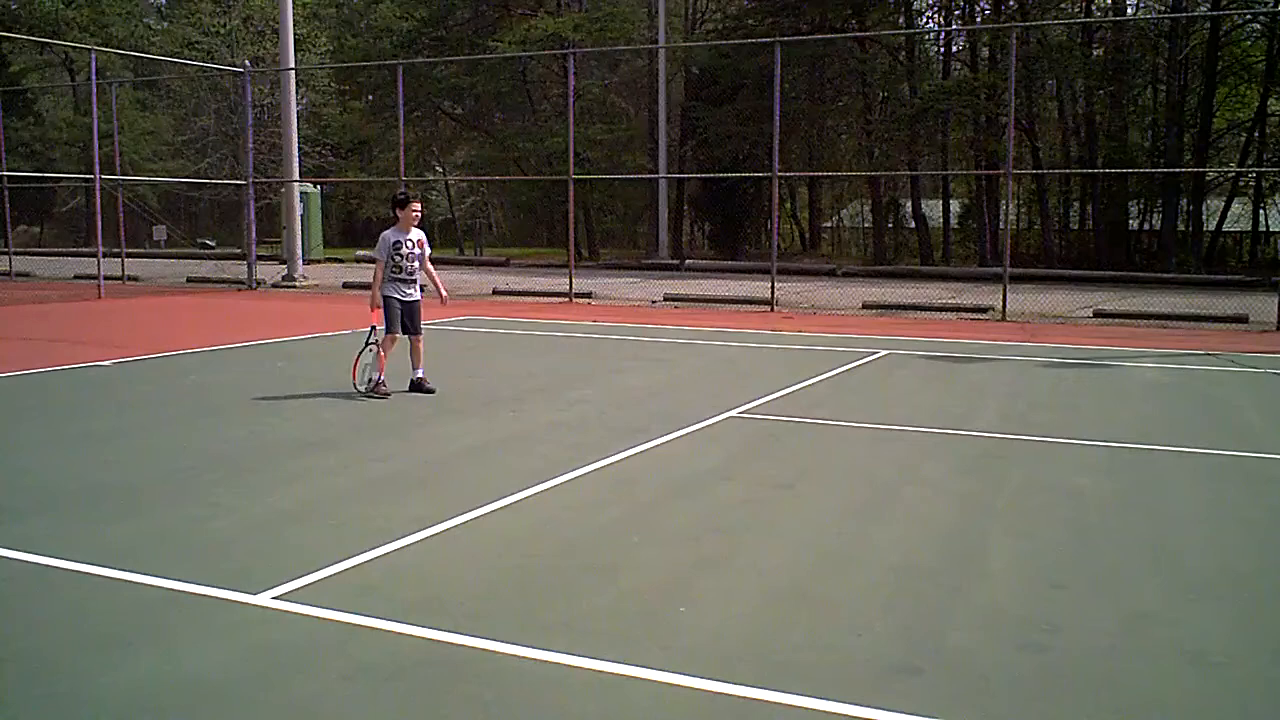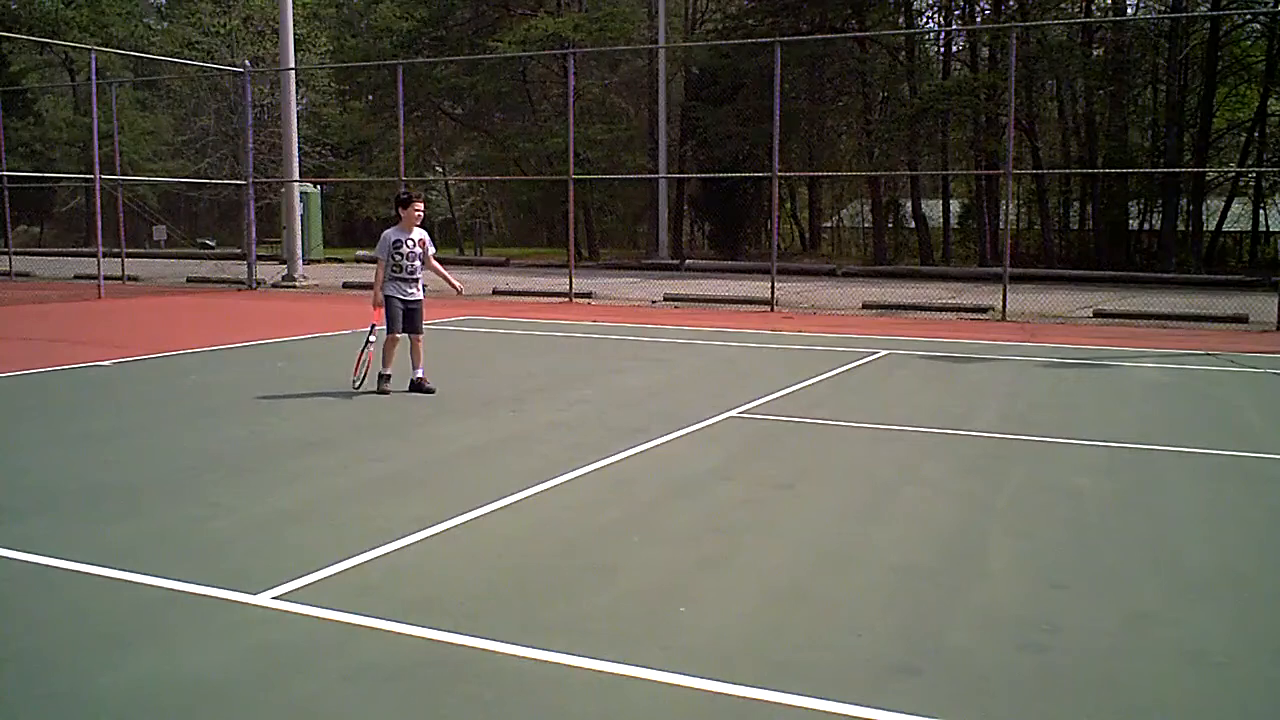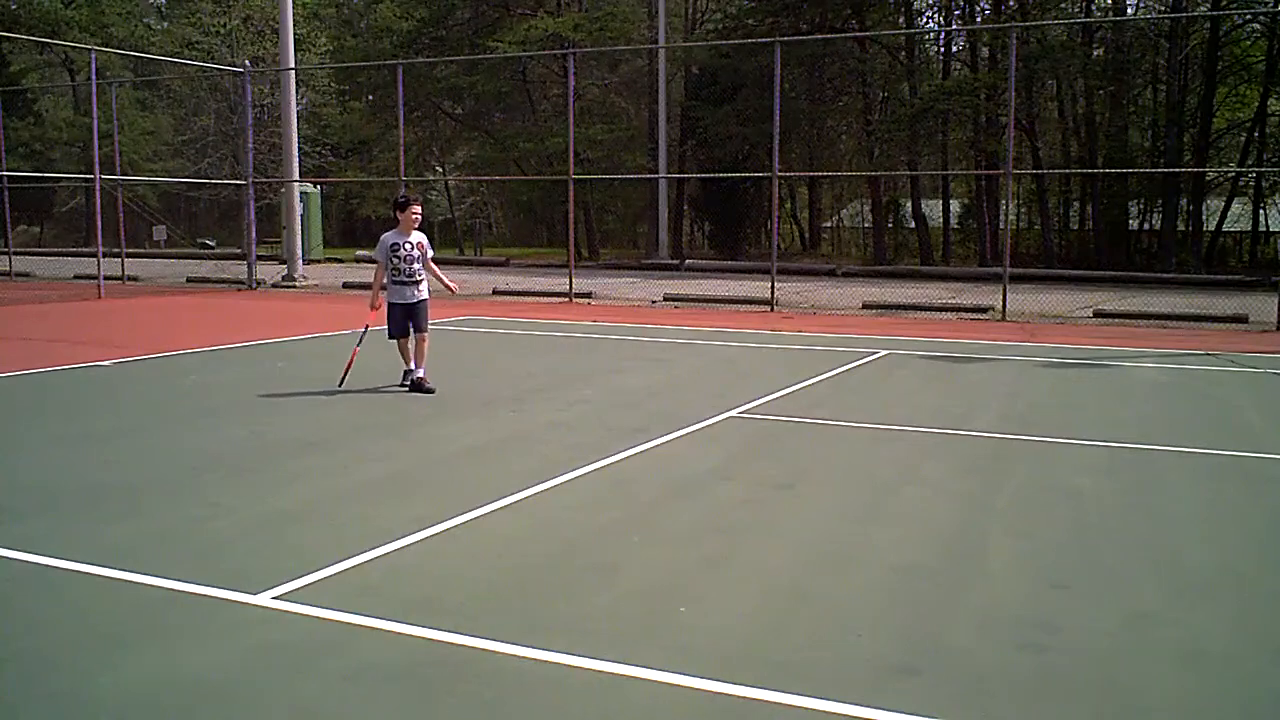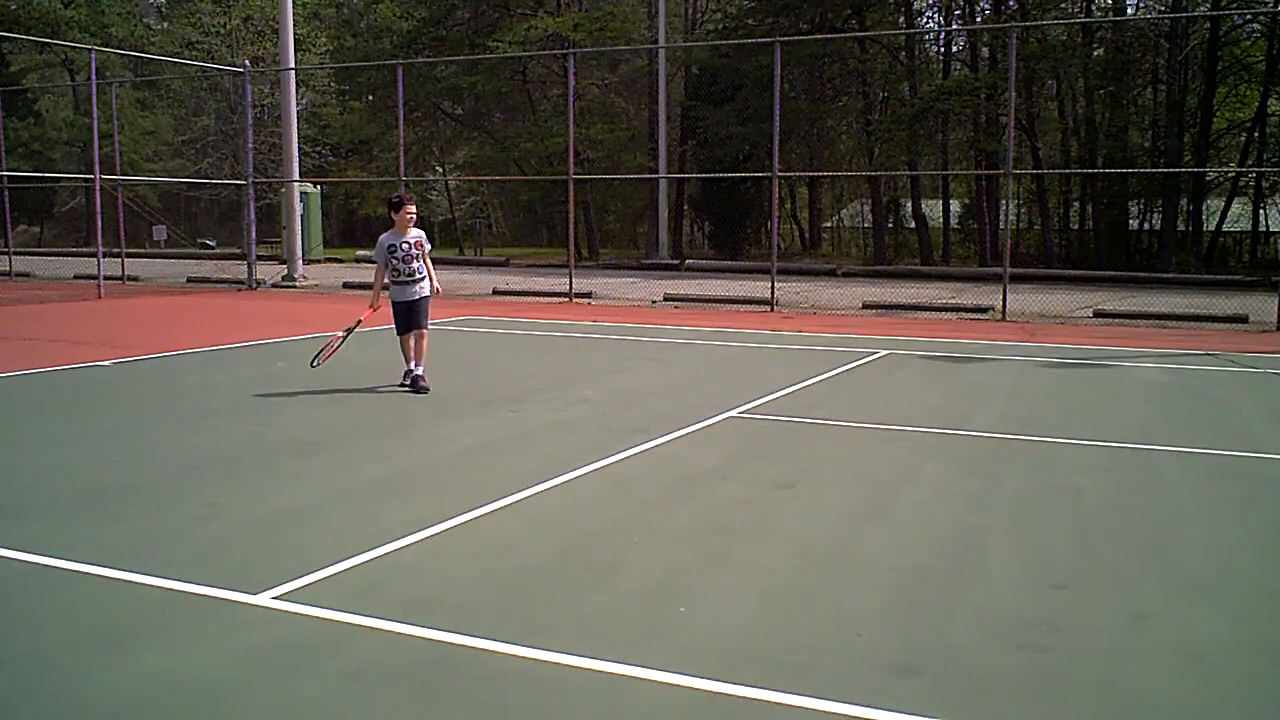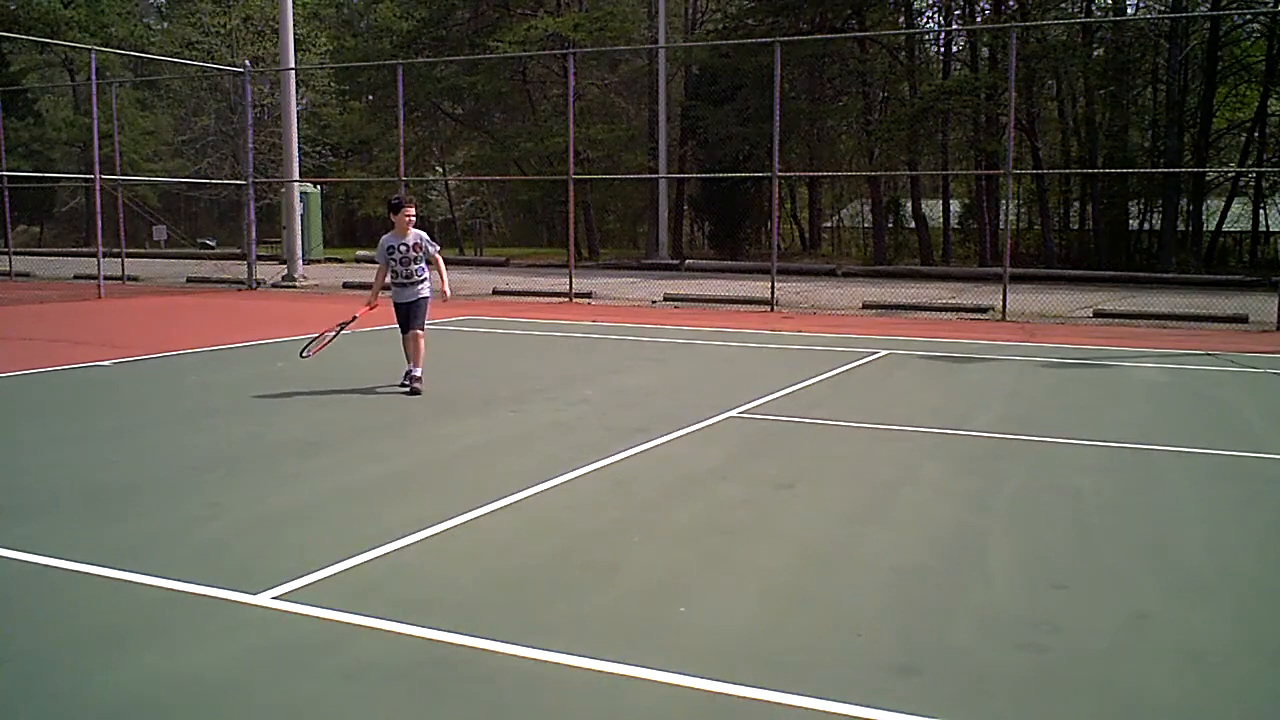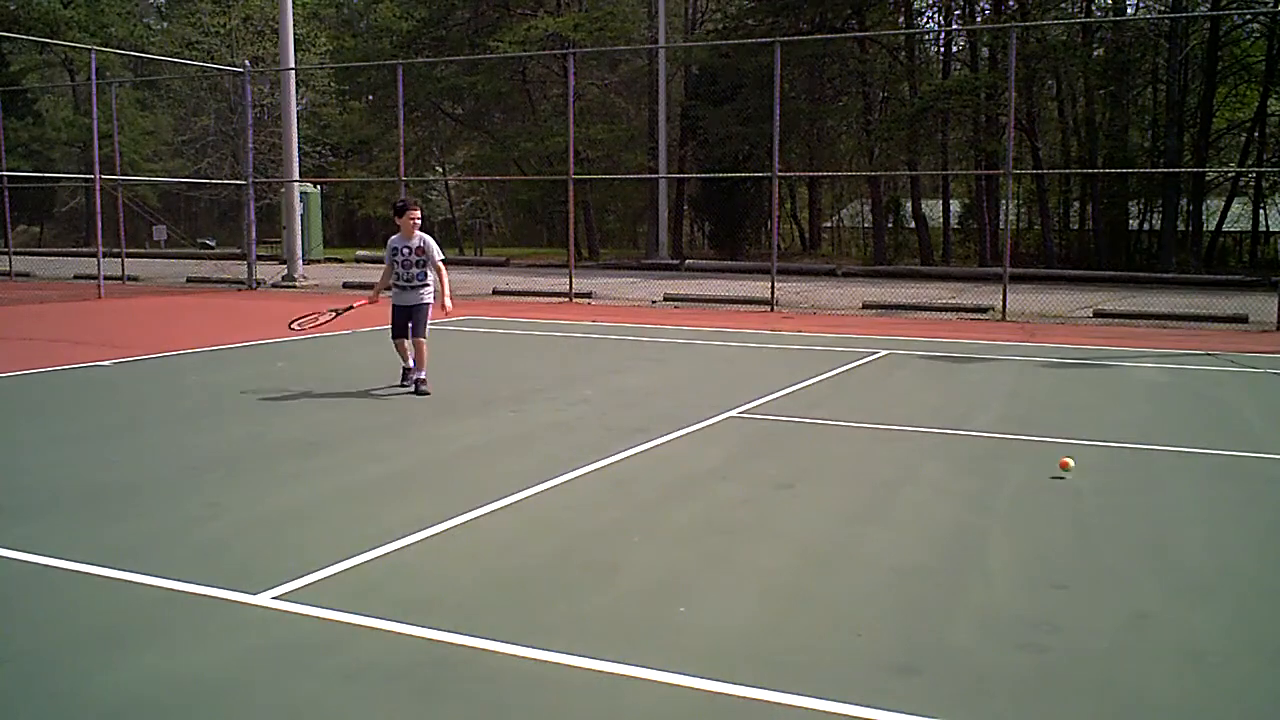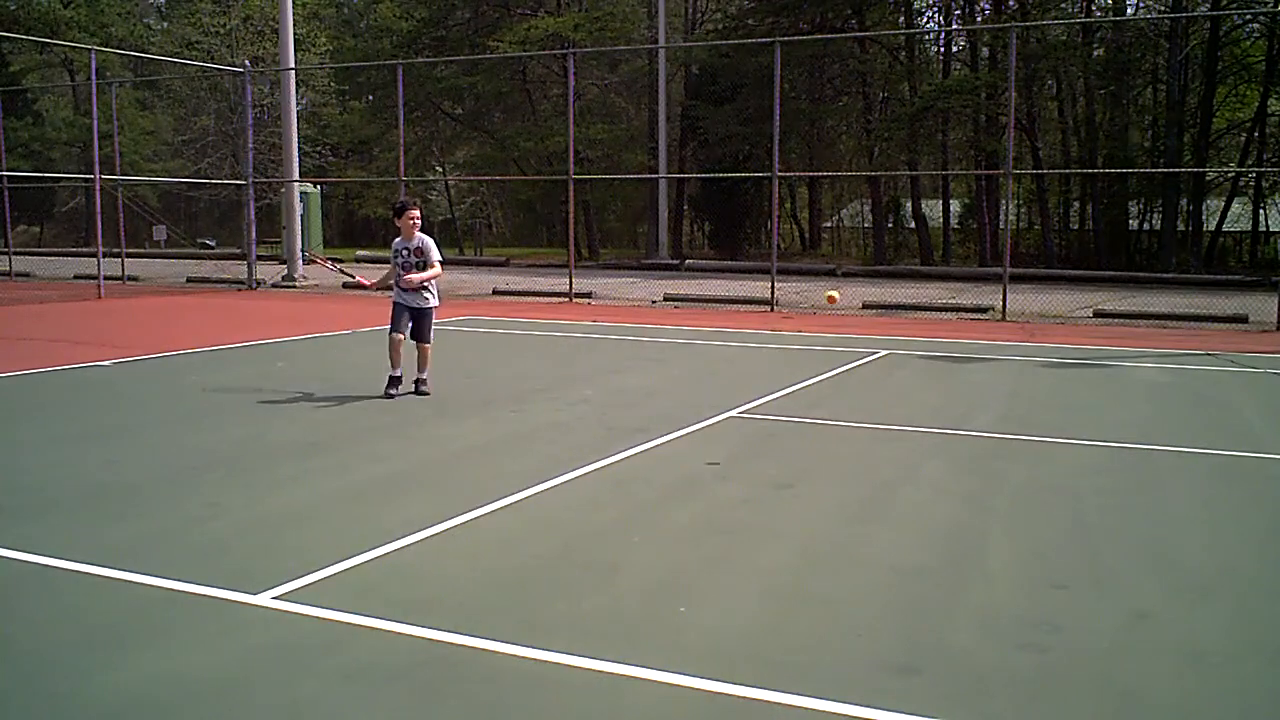
dt=0.2s
person 1, frame 1
left shoulder: (420, 236)
right shoulder: (387, 237)
left elbow: (426, 265)
right elbow: (379, 268)
left wrist: (440, 288)
right wrist: (375, 294)
left hip: (413, 294)
right hip: (392, 293)
left knee: (416, 336)
right knee: (392, 334)
left ankle: (418, 378)
right ankle: (378, 379)
person 1, frame 2
left shoulder: (422, 235)
right shoulder: (389, 236)
left elbow: (430, 262)
right elbow: (381, 266)
left wrist: (450, 280)
right wrist: (376, 293)
left hip: (415, 294)
right hip: (394, 293)
left knee: (417, 336)
right knee: (394, 334)
left ankle: (418, 378)
right ankle: (384, 375)
person 1, frame 3
left shoulder: (421, 238)
right shoulder: (387, 239)
right elbow: (381, 269)
left wrist: (445, 281)
right wrist: (375, 295)
left hip: (418, 295)
right hip: (396, 297)
left knee: (422, 336)
right knee: (401, 338)
left ankle: (419, 377)
right ankle: (410, 369)
person 1, frame 4
left shoulder: (419, 235)
right shoulder: (385, 240)
right elbow: (381, 270)
left wrist: (434, 280)
right wrist: (376, 297)
left hip: (420, 292)
right hip: (398, 295)
left knee: (420, 332)
right knee: (404, 334)
left ankle: (419, 375)
right ankle: (410, 369)
person 1, frame 5
left shoulder: (420, 237)
right shoulder: (386, 241)
left elbow: (437, 259)
right elbow: (382, 270)
left wrist: (445, 284)
right wrist: (374, 295)
left hip: (420, 293)
right hip: (399, 296)
left knee: (417, 332)
right knee: (406, 334)
left ankle: (416, 376)
right ankle: (411, 369)
person 1, frame 6
left shoulder: (426, 241)
right shoulder: (392, 242)
left elbow: (441, 269)
left wrist: (446, 296)
right wrist: (377, 291)
left hip: (422, 299)
right hip: (399, 300)
left knee: (419, 339)
right knee: (398, 340)
left ankle: (421, 378)
right ankle: (409, 365)
person 1, frame 7
left shoulder: (426, 242)
right shoulder: (396, 244)
left elbow: (436, 270)
left wrist: (419, 277)
right wrist: (380, 282)
left hip: (425, 301)
right hip: (402, 300)
left knee: (424, 345)
right knee: (396, 337)
left ankle: (422, 379)
right ankle: (395, 375)
